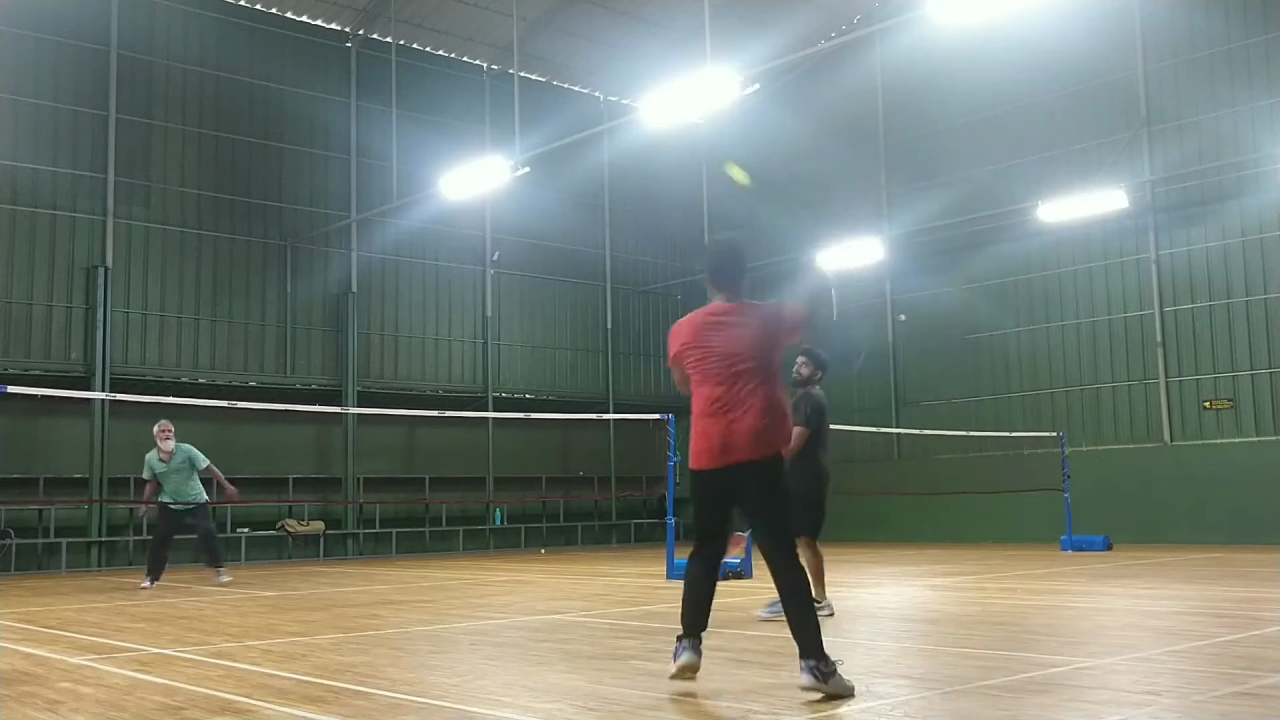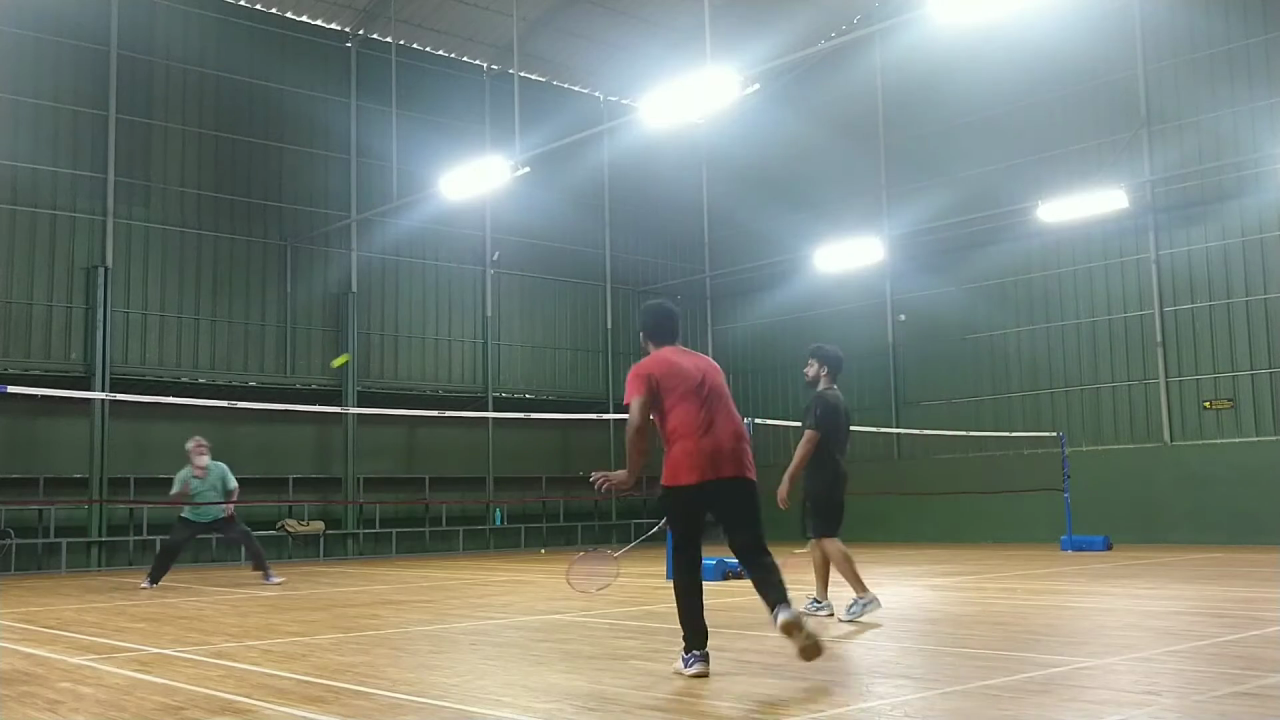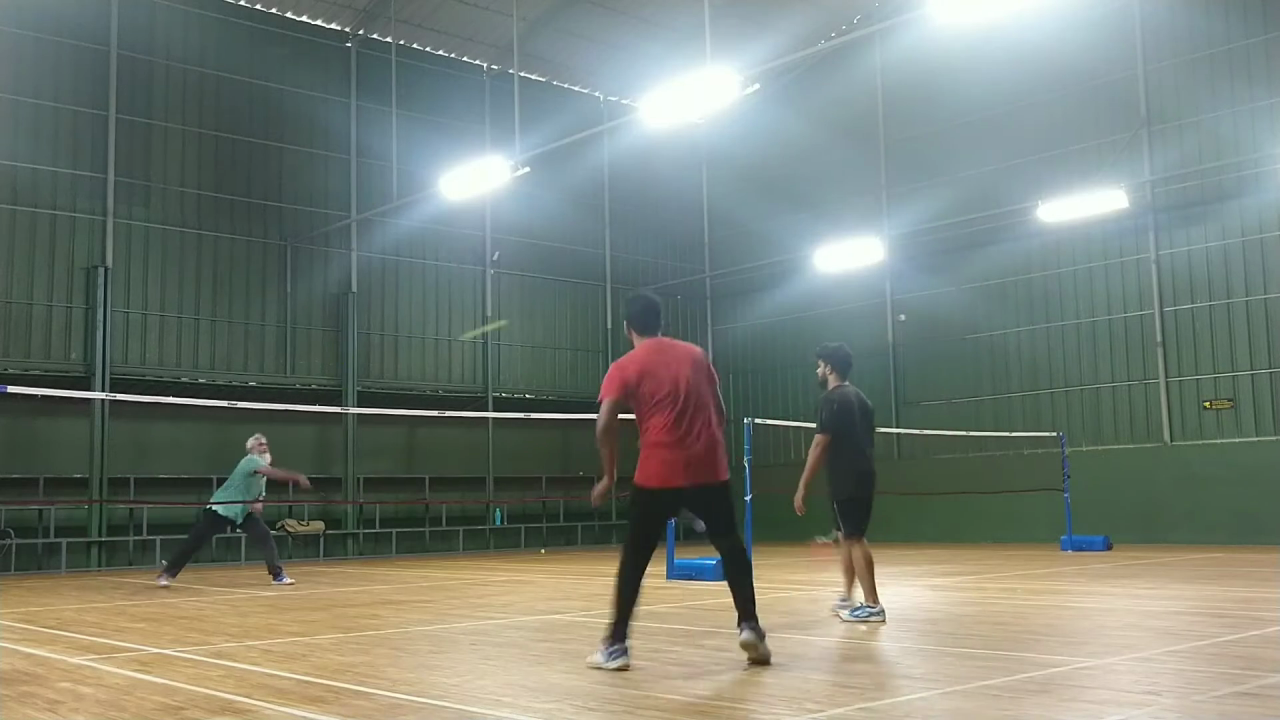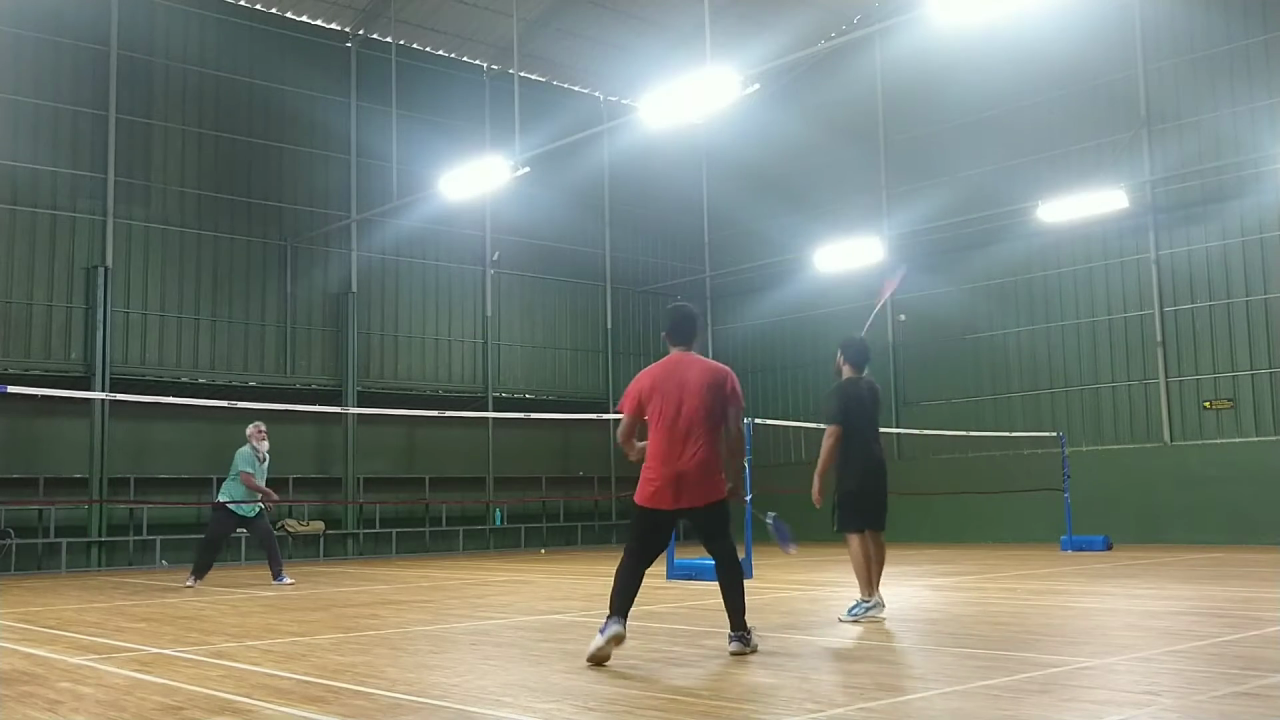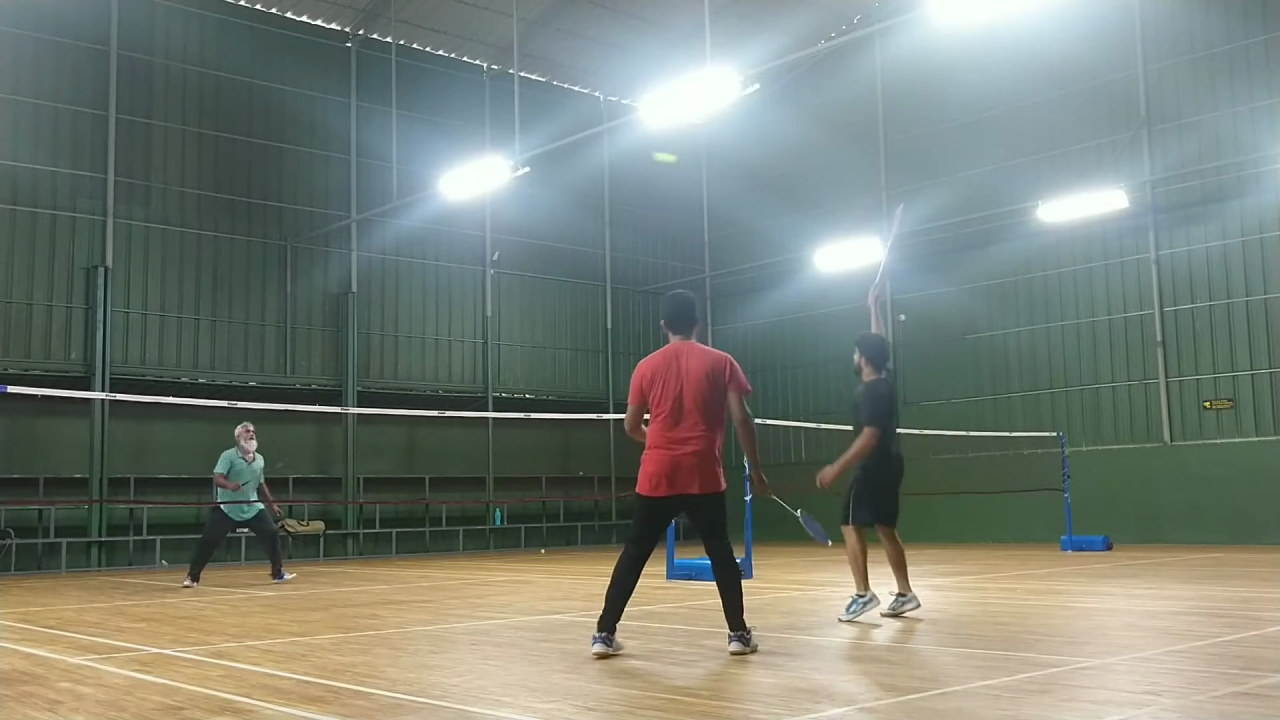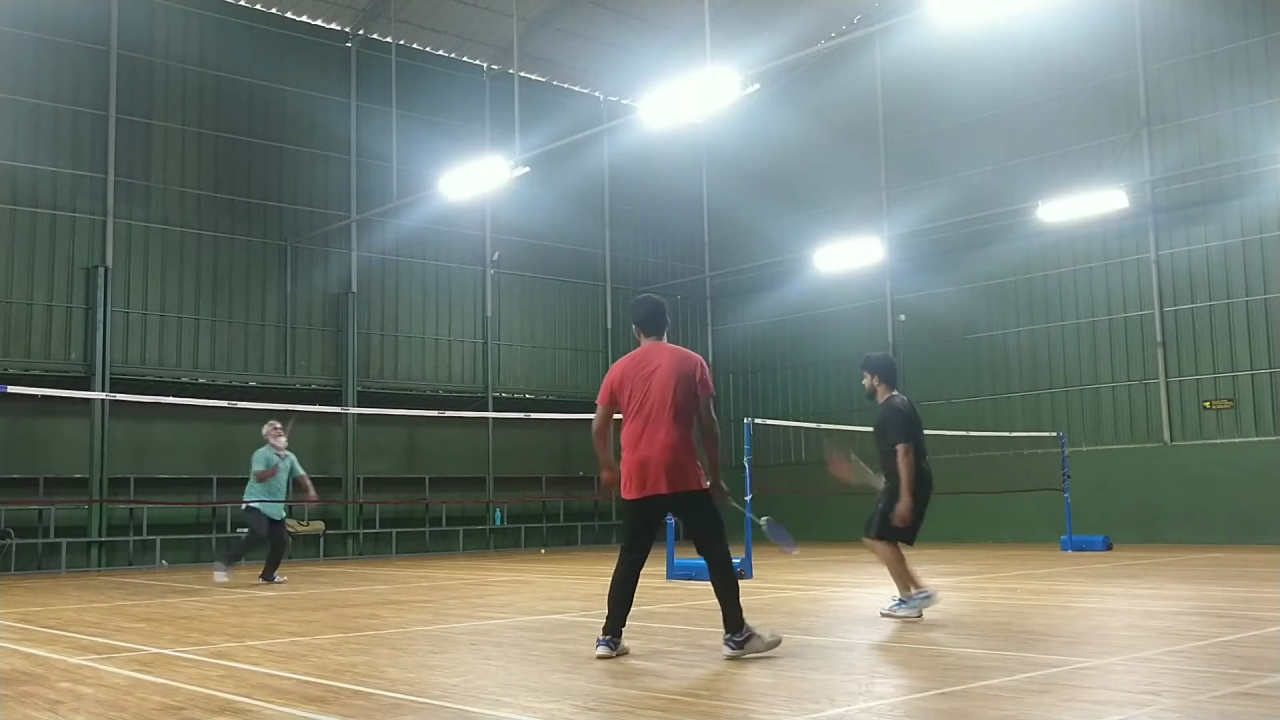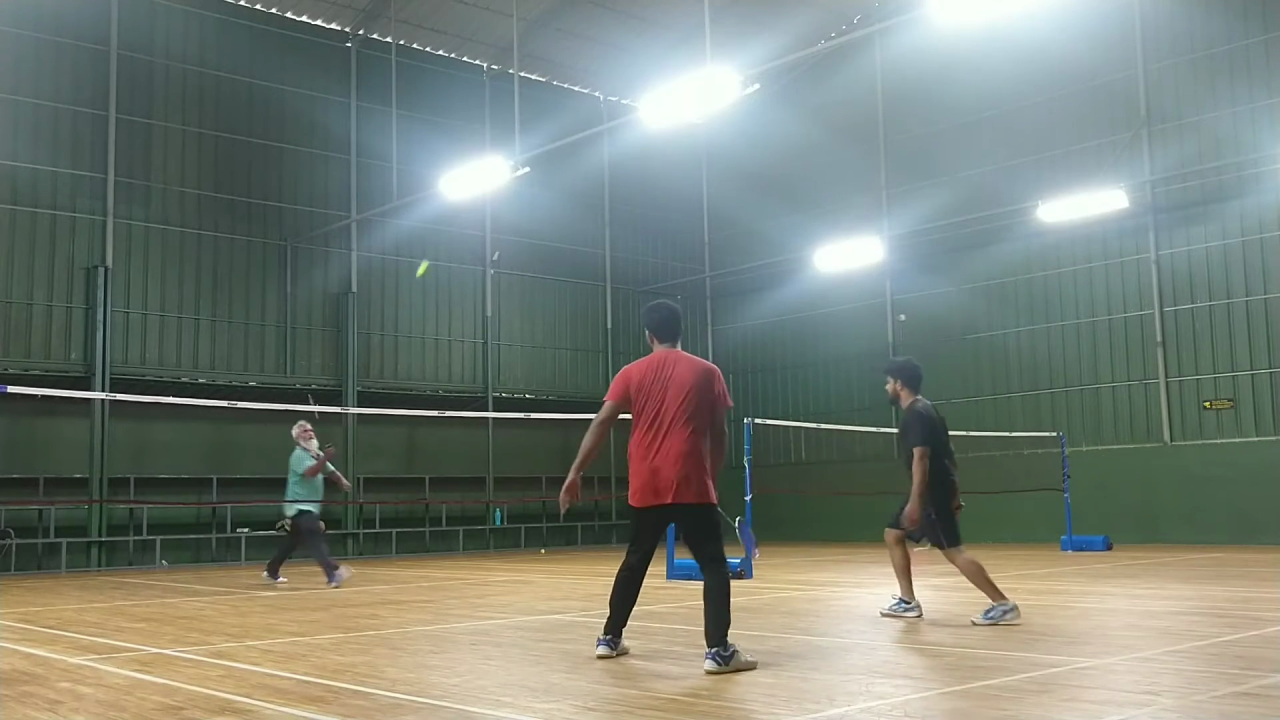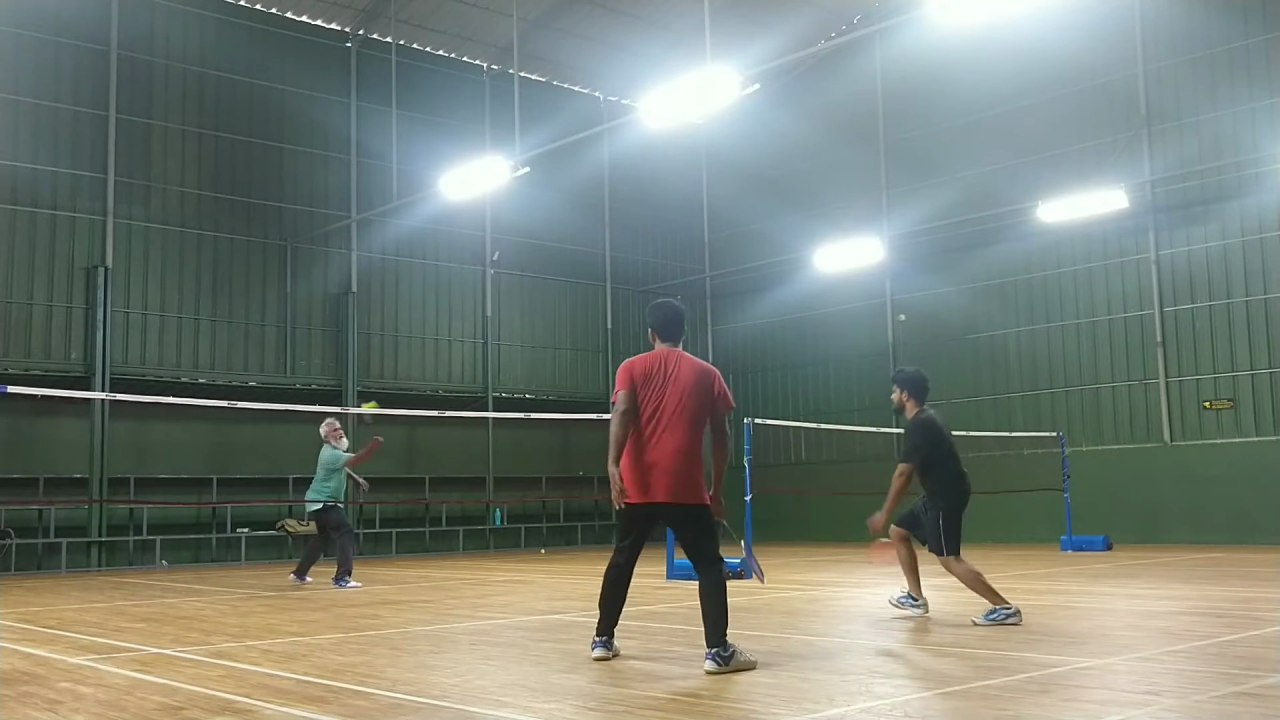
dt=0.3s
person 1, frame 1
left shoulder: (684, 330)
right shoulder: (769, 317)
right elbow: (806, 316)
left hip: (708, 456)
right hip: (760, 451)
left knee: (706, 552)
right knee: (782, 554)
left ankle: (688, 644)
right ankle: (813, 663)
person 1, frame 2
left shoulder: (644, 370)
right shoulder: (709, 364)
left elbow: (638, 422)
left wrist: (630, 474)
left hip: (686, 470)
right hip: (735, 464)
left knee: (686, 560)
right knee: (754, 550)
left ankle: (694, 652)
right ankle: (784, 610)
person 1, frame 3
left shoulder: (624, 368)
right shoulder: (697, 355)
left elbow: (605, 425)
right elbow: (720, 413)
left wrist: (609, 477)
left hip: (658, 473)
right hip: (709, 469)
left knee: (634, 557)
right knee: (732, 549)
left ankle: (617, 645)
right ankle: (750, 628)
person 1, frame 4
left shoulder: (646, 379)
right shoulder: (721, 375)
left elbow: (624, 437)
right elbow: (735, 435)
left wrist: (640, 450)
right wrist: (734, 478)
left hip: (658, 487)
right hip: (707, 486)
left knee: (634, 560)
right knee: (726, 557)
left ankle: (614, 622)
right ankle: (739, 634)
person 1, frame 5
left shoulder: (647, 366)
right shoulder: (721, 362)
left elbow: (633, 426)
right elbow: (741, 418)
right wrist: (755, 468)
left hip: (657, 476)
right hip: (703, 475)
left knee: (634, 554)
right knee: (721, 554)
left ankle: (604, 634)
right ankle: (739, 634)
person 1, frame 6
left shoulder: (619, 369)
right shoulder: (691, 362)
left elbow: (599, 428)
right elbow: (707, 423)
left wrist: (607, 466)
right wrist: (715, 473)
left hip: (636, 479)
right hip: (681, 475)
left knee: (630, 557)
right knee: (716, 551)
left ankle: (610, 637)
right ankle: (736, 635)
person 1, frame 7
left shoulder: (631, 373)
right shoulder: (706, 372)
left elbow: (603, 422)
right elbow: (717, 435)
left wrist: (576, 472)
right wrist: (711, 478)
left hip: (645, 487)
right hip: (691, 487)
left knee: (635, 562)
right knee: (714, 564)
left ankle: (609, 638)
right ankle: (717, 650)
person 1, frame 8
left shoulder: (633, 368)
right shoulder: (708, 374)
left elbow: (622, 413)
right elbow: (721, 437)
left wrist: (613, 466)
right wrist: (717, 490)
left hip: (637, 485)
right hip: (685, 487)
left knee: (622, 560)
right knee: (709, 565)
left ankle: (603, 639)
right ankle: (718, 651)
person 2, frame 1
left shoulder: (807, 398)
right shoulder: (815, 399)
left elbow: (796, 440)
left hip: (801, 479)
right hip: (815, 478)
right knee: (806, 539)
right ankle: (820, 599)
person 2, frame 2
left shoulder: (821, 399)
right shoulder: (836, 399)
left elbow: (808, 442)
left wrist: (787, 479)
left hip: (821, 480)
right hip: (832, 479)
left knee: (825, 538)
right knee: (823, 538)
left ankle: (864, 595)
right ankle: (821, 600)
person 2, frame 3
left shoulder: (831, 399)
right shoulder: (860, 398)
left elbow: (820, 445)
left wrist: (802, 486)
left hip: (846, 481)
right hip: (864, 478)
left knee: (852, 540)
right knee: (850, 537)
left ankle: (872, 605)
right ankle: (848, 597)
person 2, frame 4
left shoulder: (841, 391)
right shoulder: (871, 387)
left elbow: (832, 435)
left wrist: (817, 478)
left hip: (853, 474)
right hip: (876, 470)
left knee: (854, 533)
right knee: (873, 533)
left ankle: (867, 598)
right ankle: (873, 594)
person 2, frame 5
left shoulder: (872, 392)
right shoulder: (884, 381)
left elbow: (869, 436)
right elbow: (877, 339)
left wrist: (837, 467)
right wrist: (875, 307)
left hip: (875, 468)
right hip: (889, 466)
left knee: (851, 528)
right knee: (885, 528)
left ankle: (863, 594)
right ankle: (905, 595)
person 2, frame 6
left shoulder: (894, 409)
right shoulder: (895, 405)
left elbow: (905, 453)
left wrist: (906, 497)
left hip: (906, 487)
right hip: (907, 486)
left knee: (877, 541)
right knee: (886, 541)
left ankle: (919, 592)
right ankle: (907, 600)
person 2, frame 7
left shoulder: (915, 414)
right shoulder: (921, 410)
left elbow: (921, 458)
right elbow: (942, 455)
left wrist: (914, 501)
right wrist: (953, 496)
left hip: (932, 493)
right hip: (930, 492)
left knee: (952, 552)
right knee: (893, 535)
left ankle: (1003, 605)
right ankle: (907, 601)
person 2, frame 8
left shoulder: (918, 425)
right shoulder: (925, 419)
left elbow: (903, 473)
left wrist: (884, 513)
left hip: (946, 497)
right hip: (936, 496)
left knee: (949, 560)
right knee: (897, 532)
left ankle: (1005, 608)
right ankle: (915, 597)
